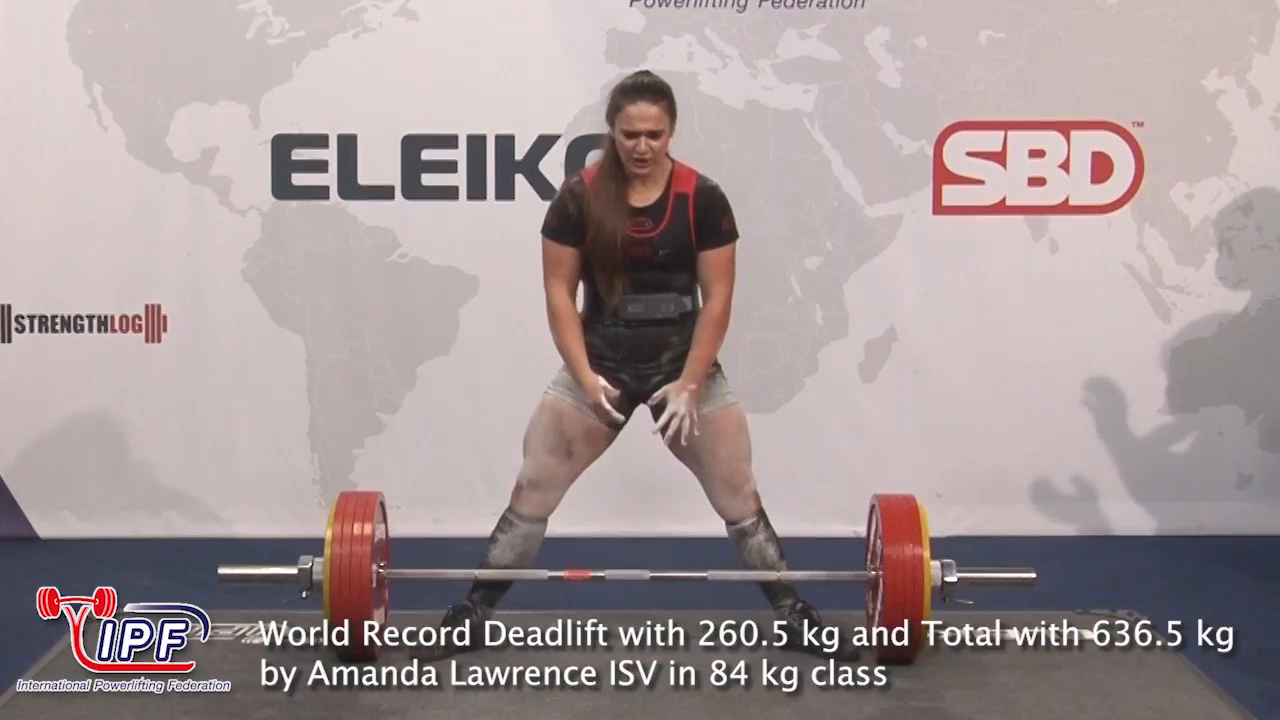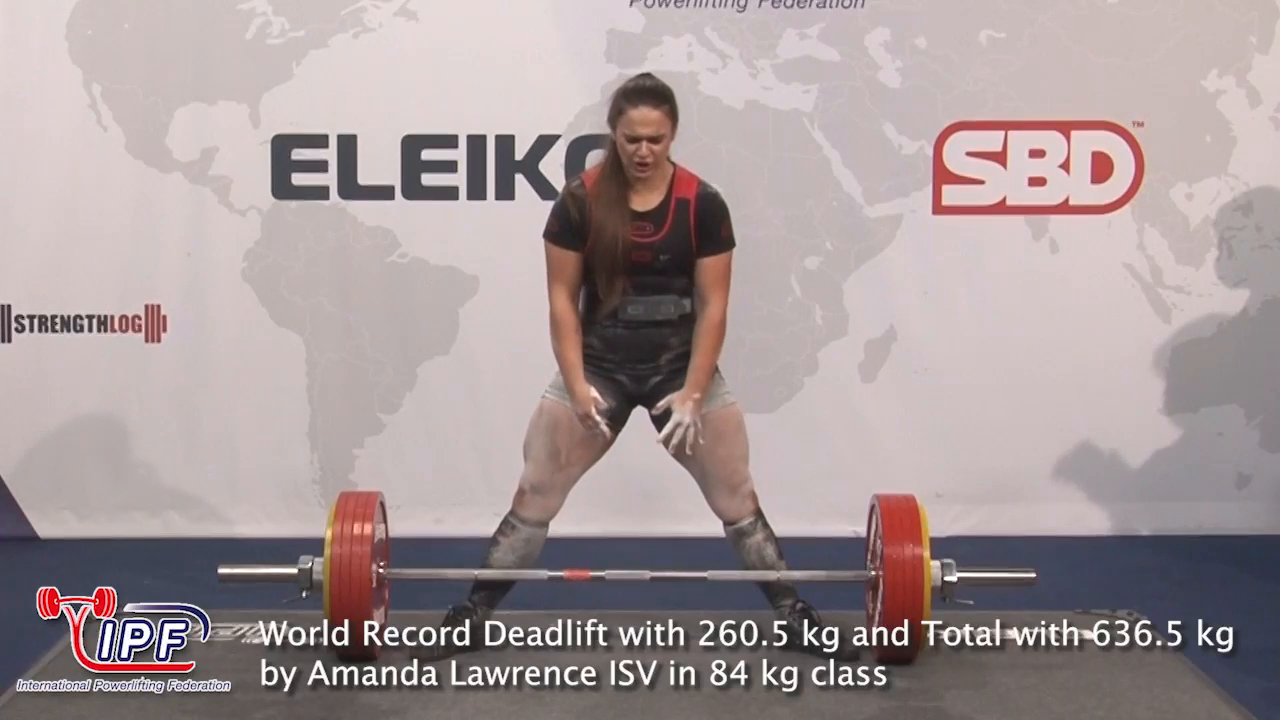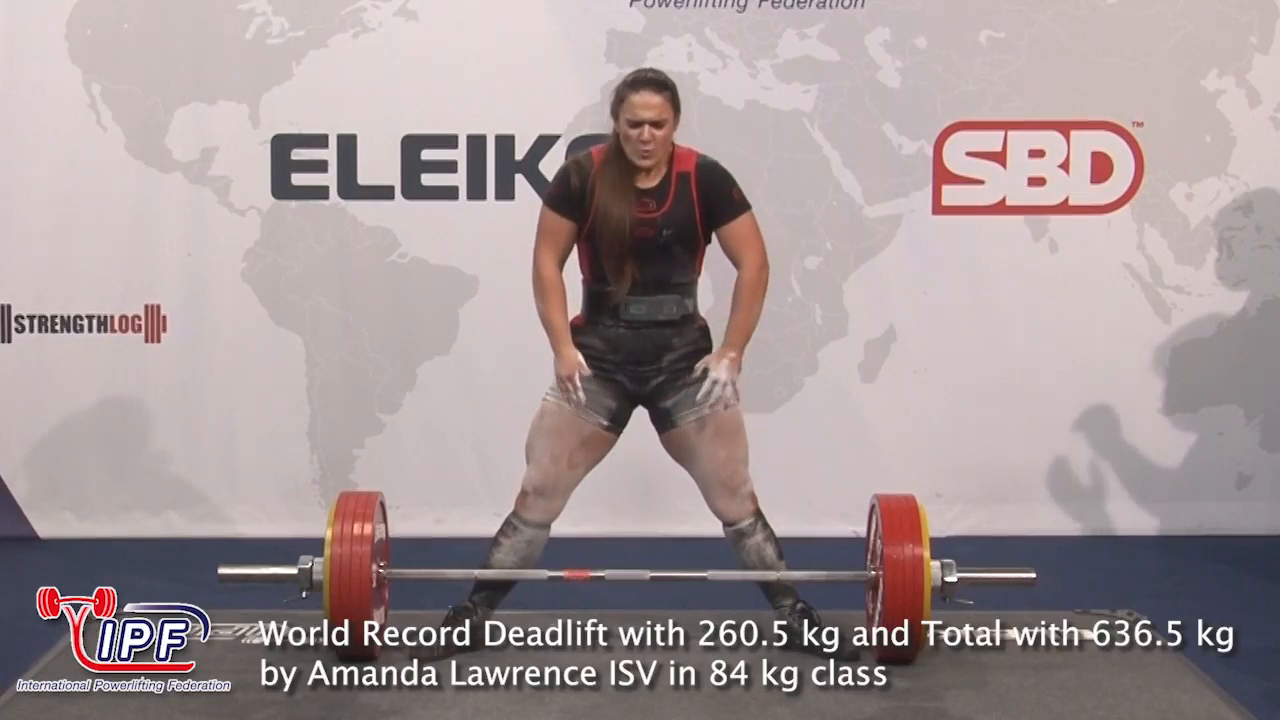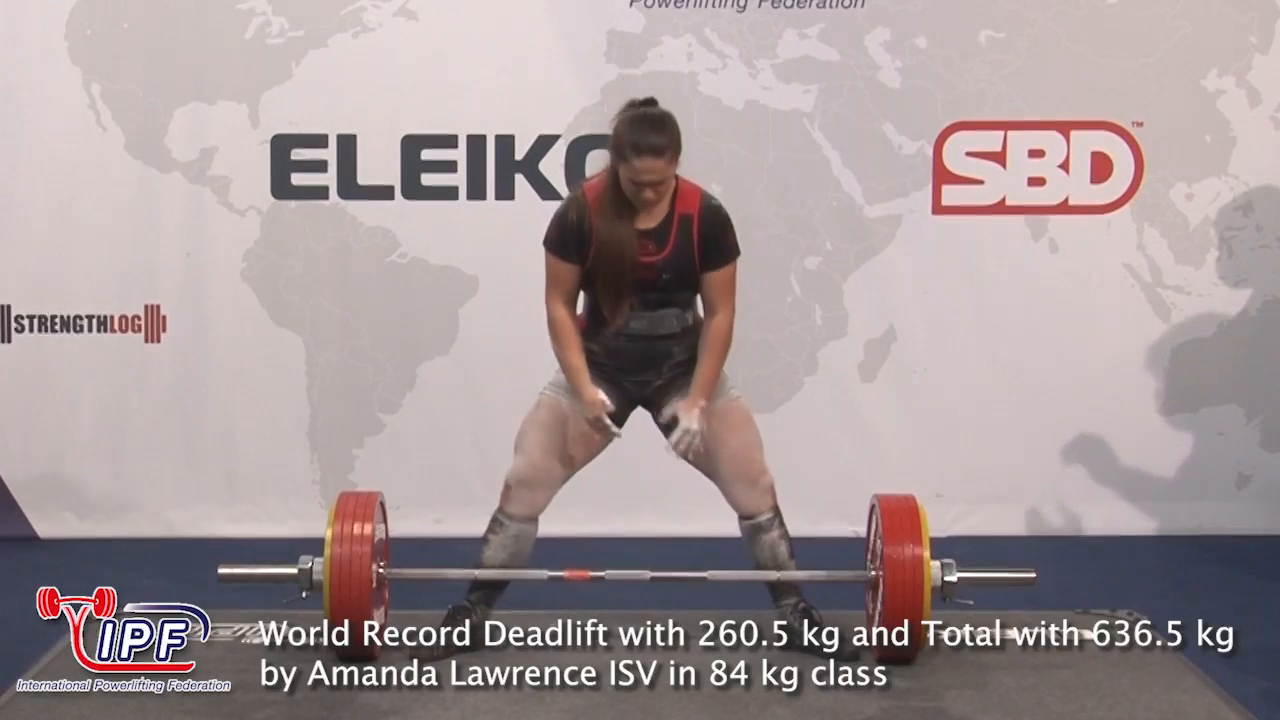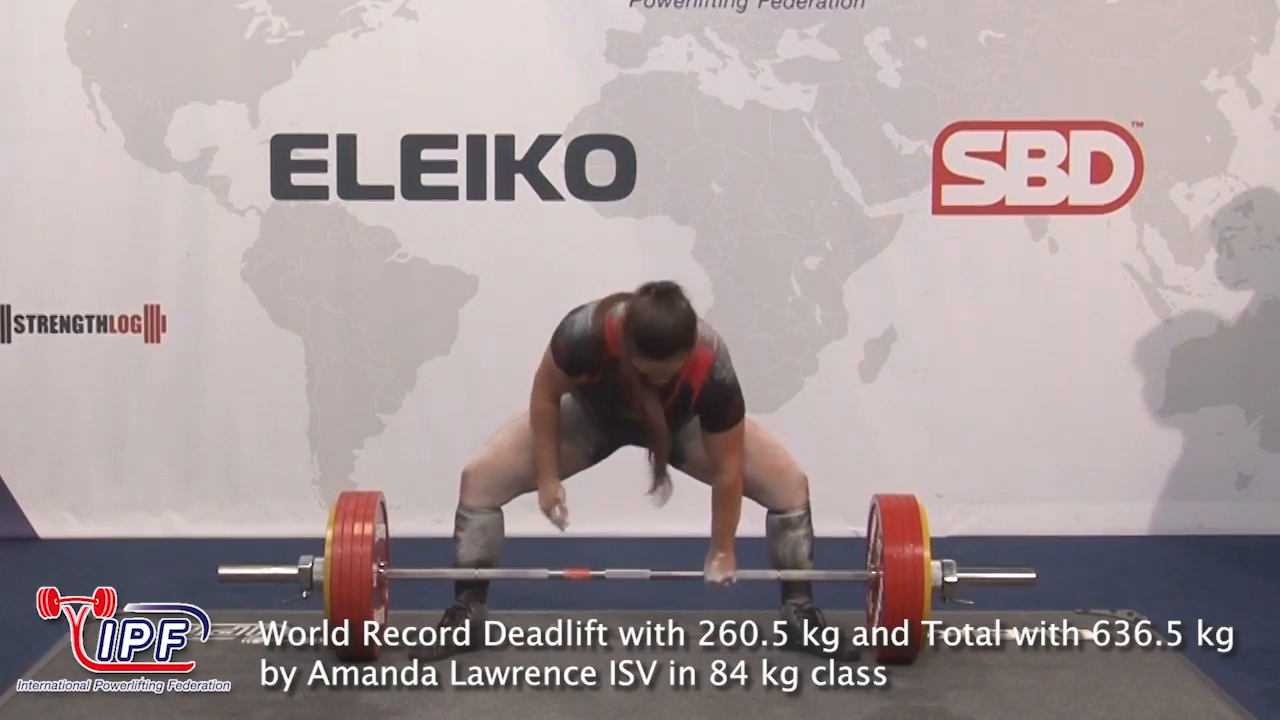
dt=0.5s
person 1, frame 1
left shoulder: (703, 198)
right shoulder: (579, 197)
left elbow: (718, 298)
right elbow: (558, 292)
left wrist: (689, 385)
right wrist: (584, 376)
left hip: (682, 361)
right hip: (600, 360)
left knee: (738, 495)
right knee: (533, 489)
left ankle: (794, 616)
right ankle: (472, 613)
person 1, frame 2
left shoulder: (702, 203)
right shoulder: (579, 200)
left elbow: (712, 306)
right elbow: (563, 299)
left wrist: (693, 394)
right wrist: (576, 386)
left hip: (680, 362)
right hip: (599, 363)
left knee: (736, 496)
right knee: (535, 492)
left ankle: (794, 616)
right ankle: (472, 615)
person 1, frame 3
left shoulder: (705, 178)
right shoulder: (582, 176)
left elbow: (753, 264)
right elbow: (546, 263)
left wrist: (732, 352)
right wrist: (560, 345)
left hip: (684, 360)
right hip: (597, 360)
left knee: (734, 497)
right knee: (539, 494)
left ankle: (795, 616)
right ankle: (472, 614)
person 1, frame 4
left shoulder: (705, 216)
right shoulder: (580, 212)
left elbow: (720, 314)
right elbow: (559, 304)
left wrist: (699, 400)
right wrist: (581, 386)
left hip: (683, 367)
right hip: (600, 366)
left knee: (753, 489)
right knee: (524, 486)
left ankle: (796, 615)
right ankle: (472, 613)
person 1, frame 5
left shoulder: (713, 372)
right shoulder: (585, 332)
left elbow: (729, 469)
right elbow: (545, 395)
left wrist: (723, 552)
right wrist: (547, 481)
left hip: (683, 423)
right hip: (591, 414)
left knee: (789, 485)
right knee: (480, 479)
left ankle: (799, 613)
right ankle: (468, 611)
